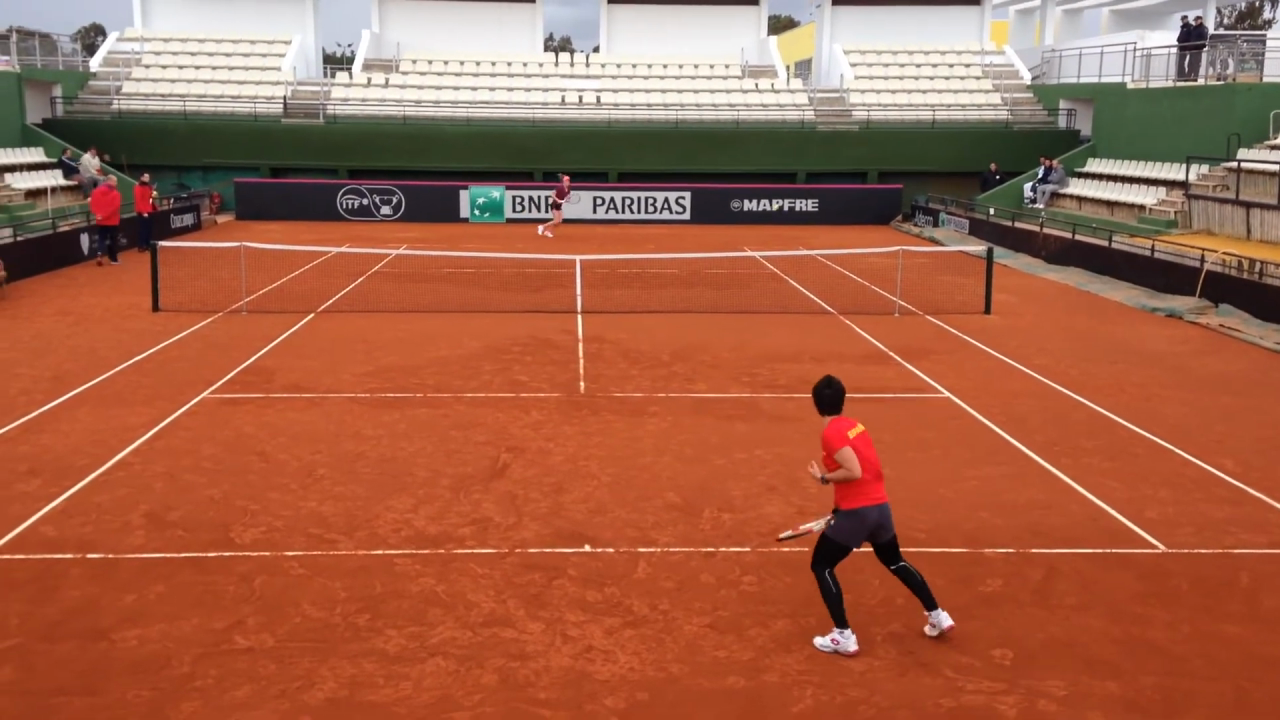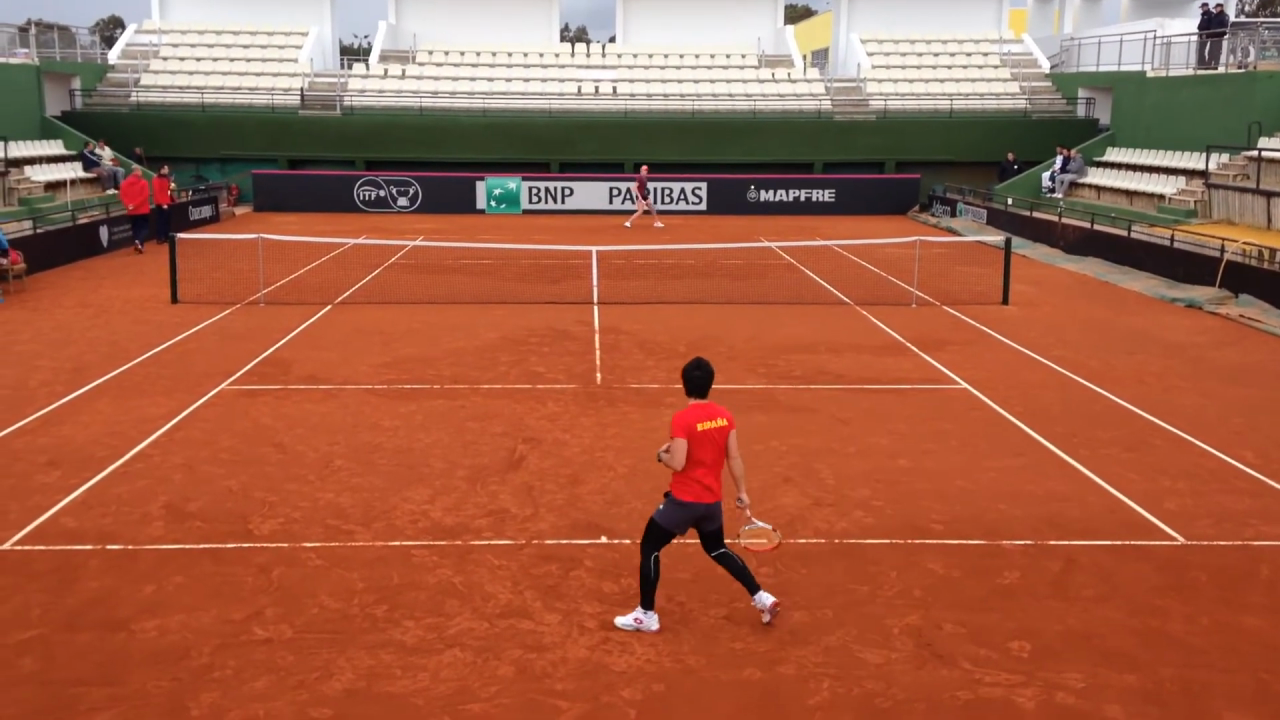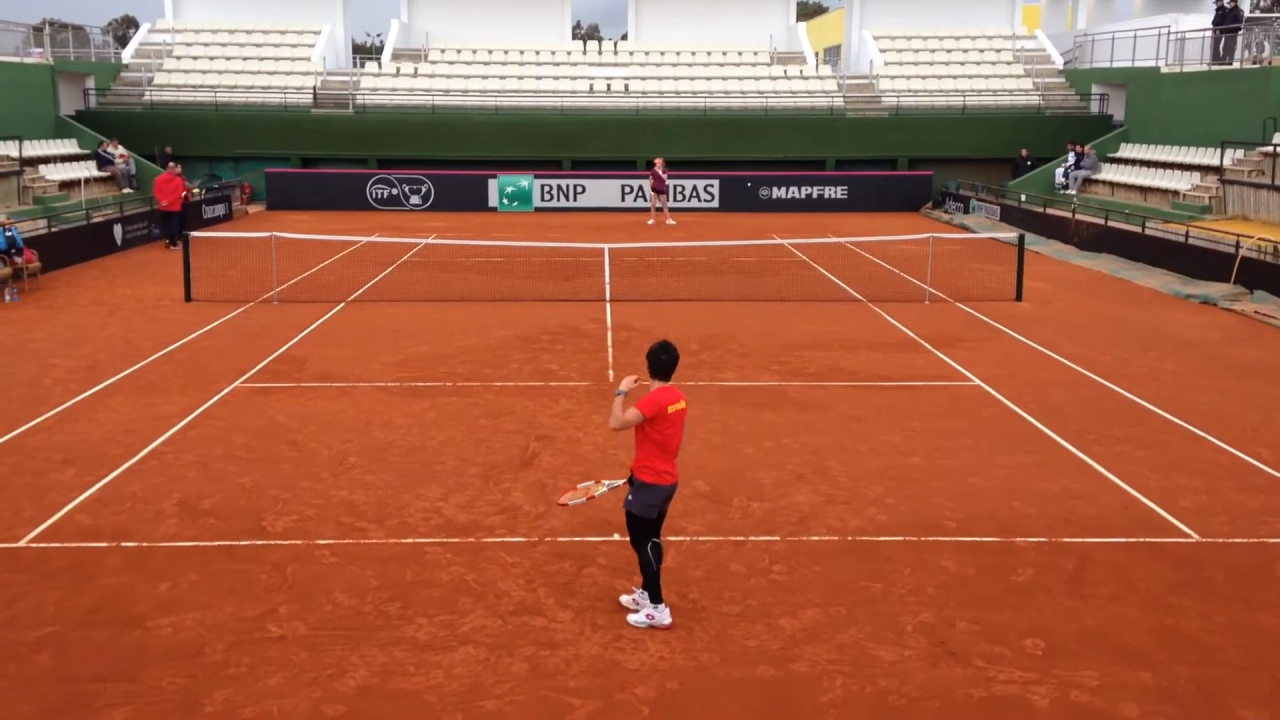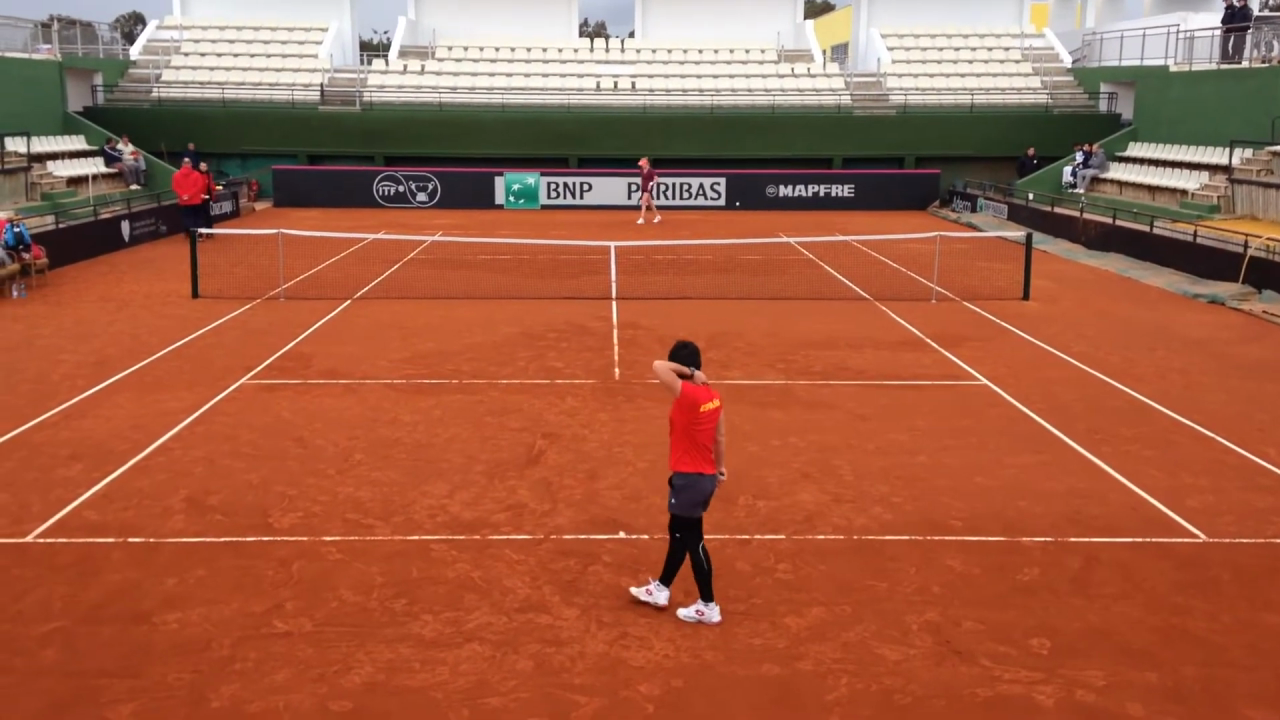
dt=0.7s
person 1, frame 1
left shoulder: (831, 432)
right shoulder: (854, 425)
left elbow: (855, 472)
left wrist: (823, 477)
left hip: (853, 513)
right hip: (880, 507)
left knee: (821, 567)
right knee: (895, 562)
left ankle: (843, 636)
right ankle: (938, 616)
person 1, frame 2
left shoulder: (682, 419)
right shoulder: (724, 416)
left elbow: (678, 464)
right elbow: (734, 457)
left wrist: (662, 455)
right wrist: (742, 491)
left hip: (683, 500)
right hip: (712, 501)
left knee: (649, 549)
right knee: (717, 550)
left ankle: (647, 615)
right ankle: (762, 598)
person 1, frame 3
left shoulder: (652, 401)
right shoulder: (678, 397)
left elbow: (615, 423)
left wrist: (621, 391)
left hip: (648, 483)
right hip: (667, 480)
left knee: (641, 543)
right knee: (651, 538)
left ankle: (658, 610)
right ankle: (647, 596)
person 1, frame 4
left shoulder: (688, 395)
right shoulder: (712, 396)
left elbow: (658, 367)
right elbow: (720, 435)
left wrist: (688, 372)
right wrist: (720, 466)
left hip: (689, 479)
right hip: (705, 477)
left knee: (692, 541)
right knee: (679, 534)
left ankle: (708, 606)
right ankle: (660, 589)
